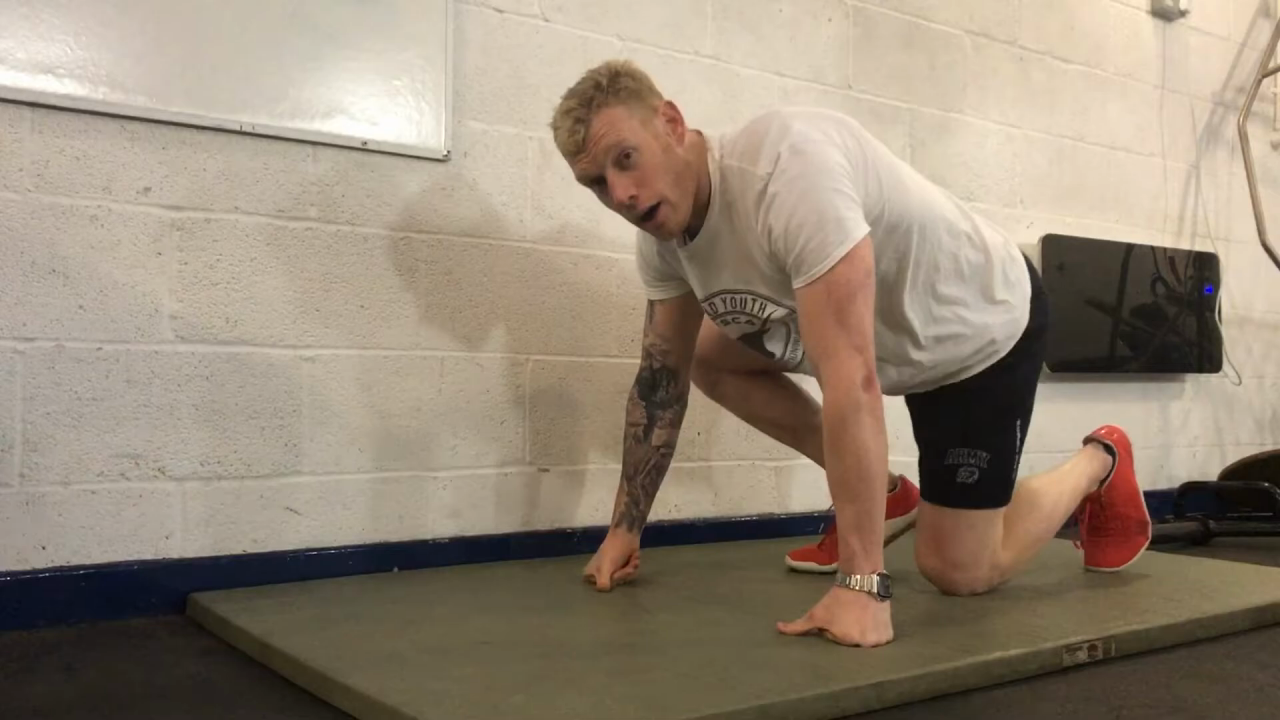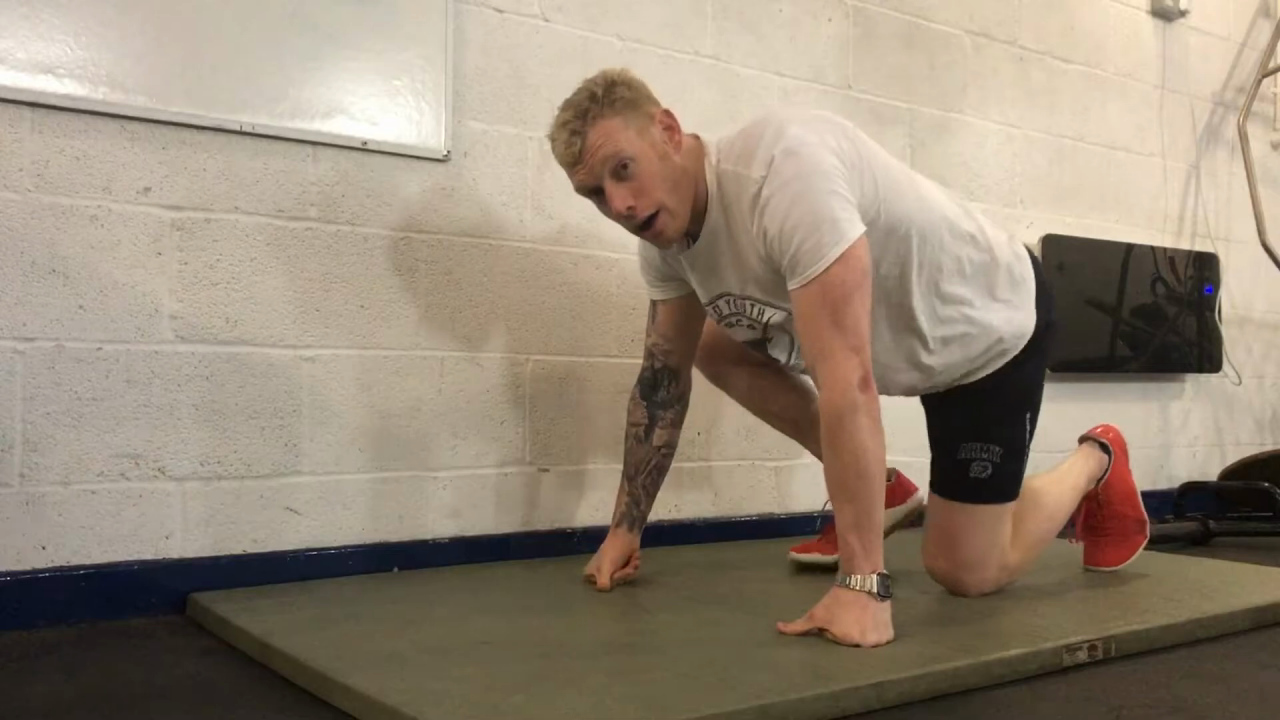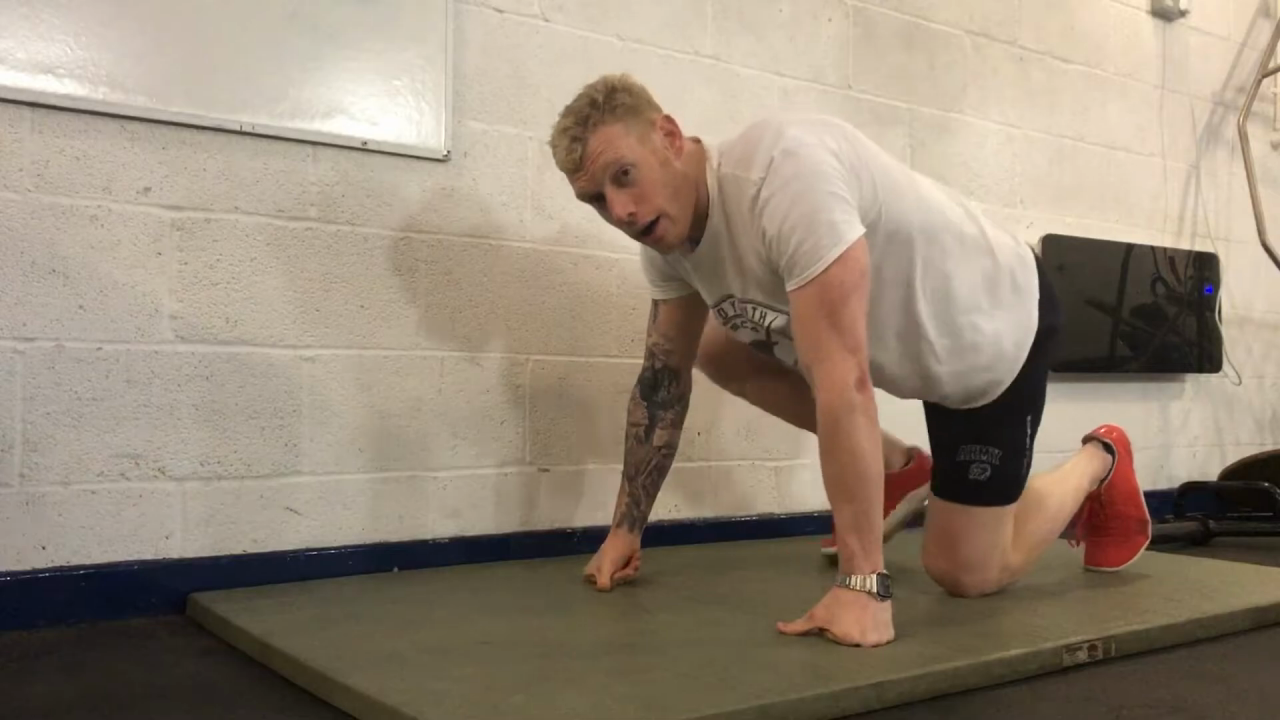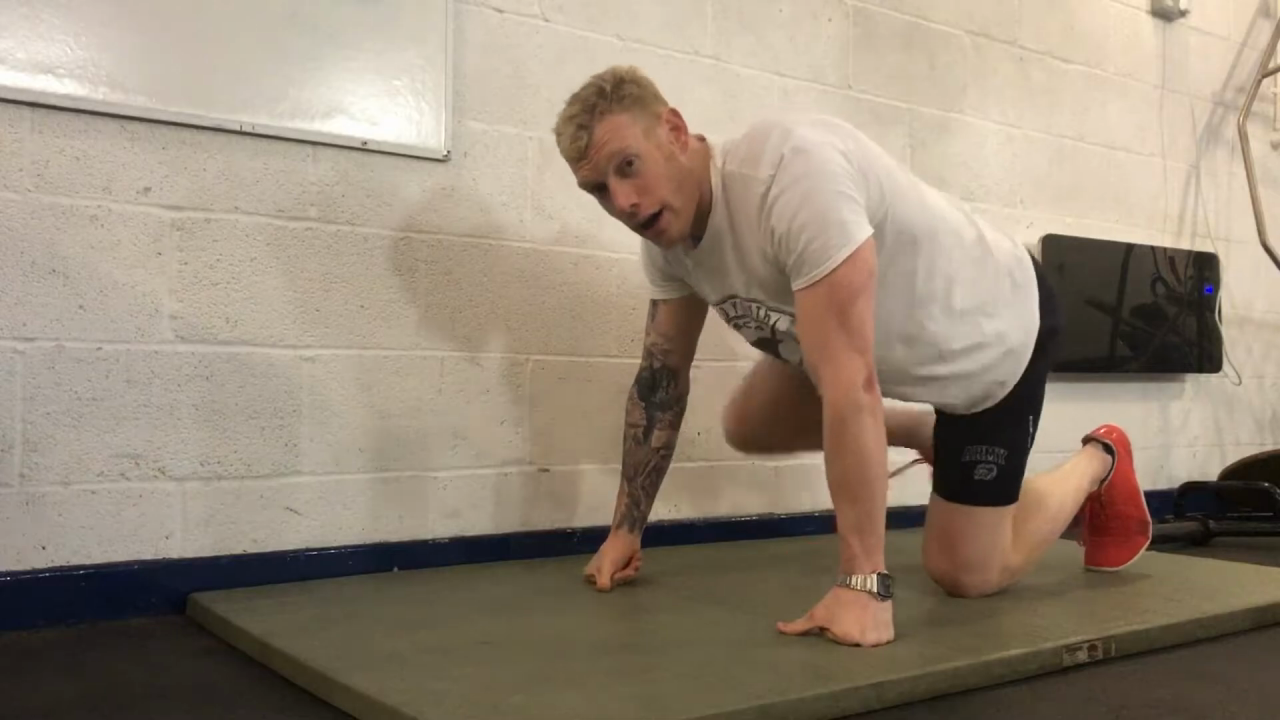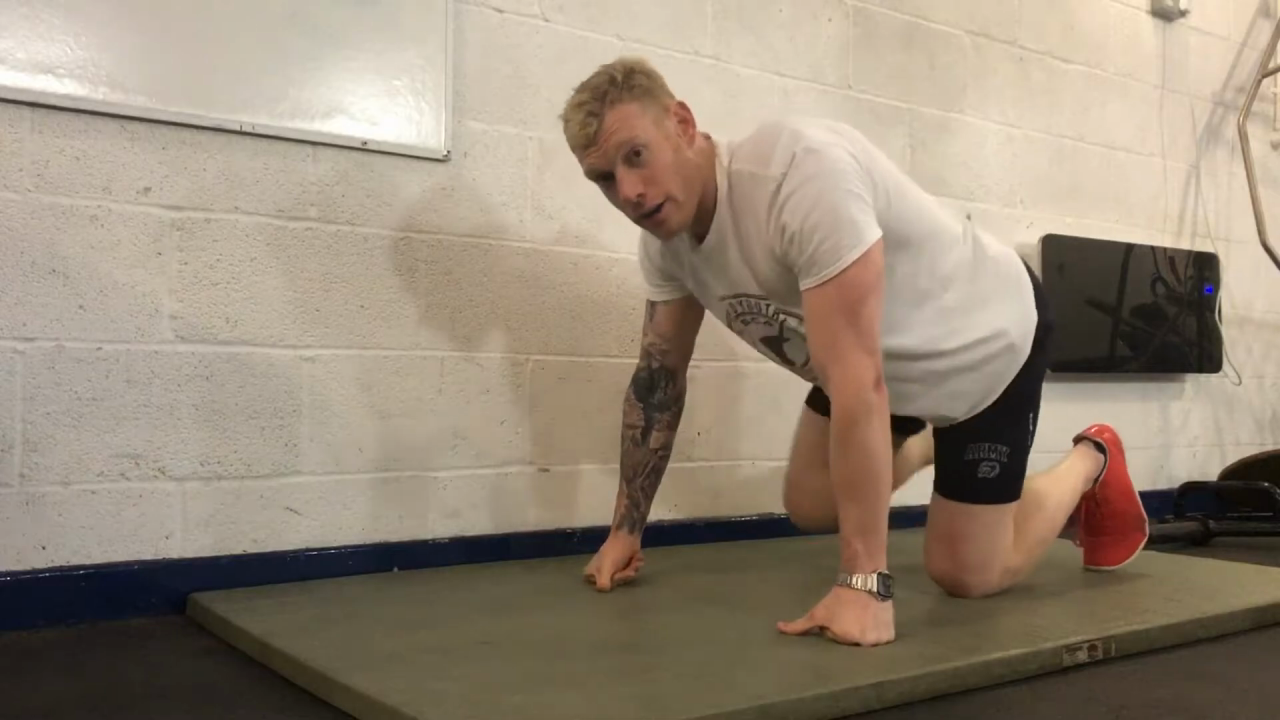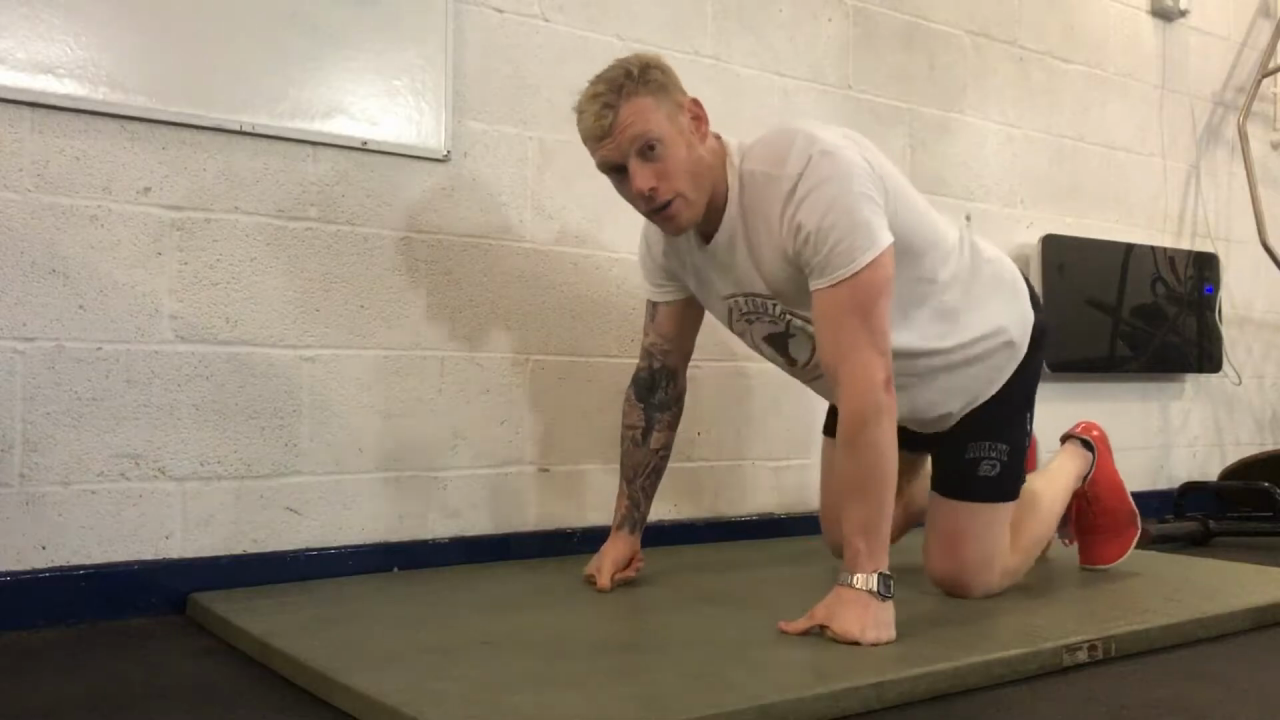
dt=0.1s
person 1, frame 1
left shoulder: (787, 165)
right shoulder: (661, 232)
left elbow: (851, 382)
right elbow: (662, 375)
left wrist: (863, 583)
right wrist: (625, 529)
left hip: (979, 325)
right hip: (892, 320)
left knee: (959, 571)
right knee: (710, 360)
left ankle: (1097, 465)
right ankle: (872, 492)
person 1, frame 2
left shoulder: (783, 170)
right shoulder: (662, 232)
left elbow: (847, 383)
right elbow: (663, 375)
left wrist: (864, 584)
right wrist: (626, 529)
left hip: (987, 324)
right hip: (894, 317)
left knee: (967, 571)
right knee: (713, 349)
left ankle: (1094, 462)
right ankle: (861, 490)
person 1, frame 3
left shoulder: (783, 174)
right shoulder: (665, 229)
left elbow: (843, 385)
right elbow: (663, 375)
left wrist: (863, 584)
right wrist: (626, 528)
left hip: (989, 321)
right hip: (899, 314)
left knee: (964, 573)
right knee: (716, 351)
left ankle: (1097, 463)
right ankle: (891, 464)
person 1, frame 4
left shoulder: (792, 172)
right shoulder: (668, 227)
left elbow: (851, 384)
right elbow: (661, 376)
left wrist: (864, 584)
right wrist: (626, 528)
left hip: (989, 325)
right hip: (901, 322)
left knee: (965, 574)
right knee: (747, 428)
left ankle: (1097, 463)
right ankle: (931, 435)
person 1, frame 5
left shoulder: (799, 172)
right shoulder: (663, 235)
left elbow: (856, 386)
right elbow: (658, 375)
left wrist: (864, 582)
right wrist: (626, 529)
left hip: (985, 339)
right hip: (881, 350)
left knee: (967, 575)
right knee: (813, 508)
left ankle: (1089, 464)
right ankle: (934, 442)
person 1, frame 6
left shoulder: (814, 175)
right shoulder: (666, 236)
left elbow: (867, 385)
right elbow: (659, 375)
left wrist: (866, 582)
right wrist: (626, 529)
left hip: (980, 343)
right hip: (887, 356)
left knee: (966, 575)
right knee: (847, 539)
left ankle: (1079, 462)
right ankle: (942, 452)
